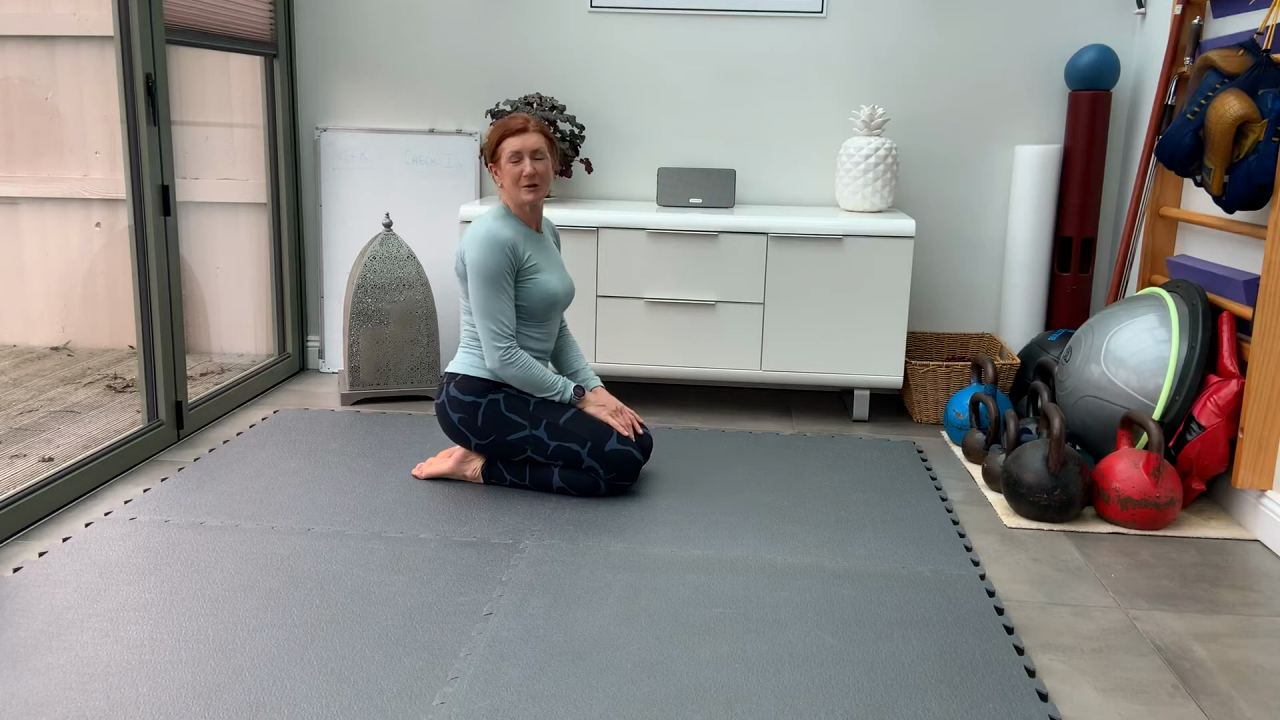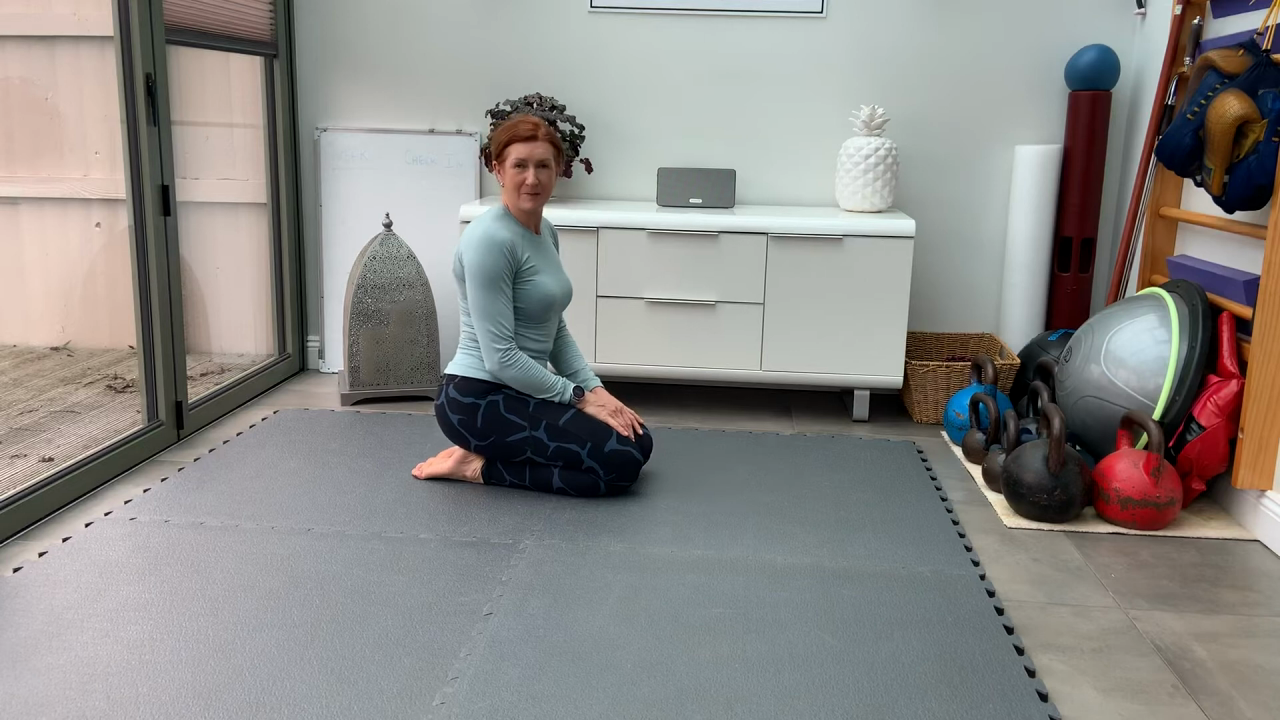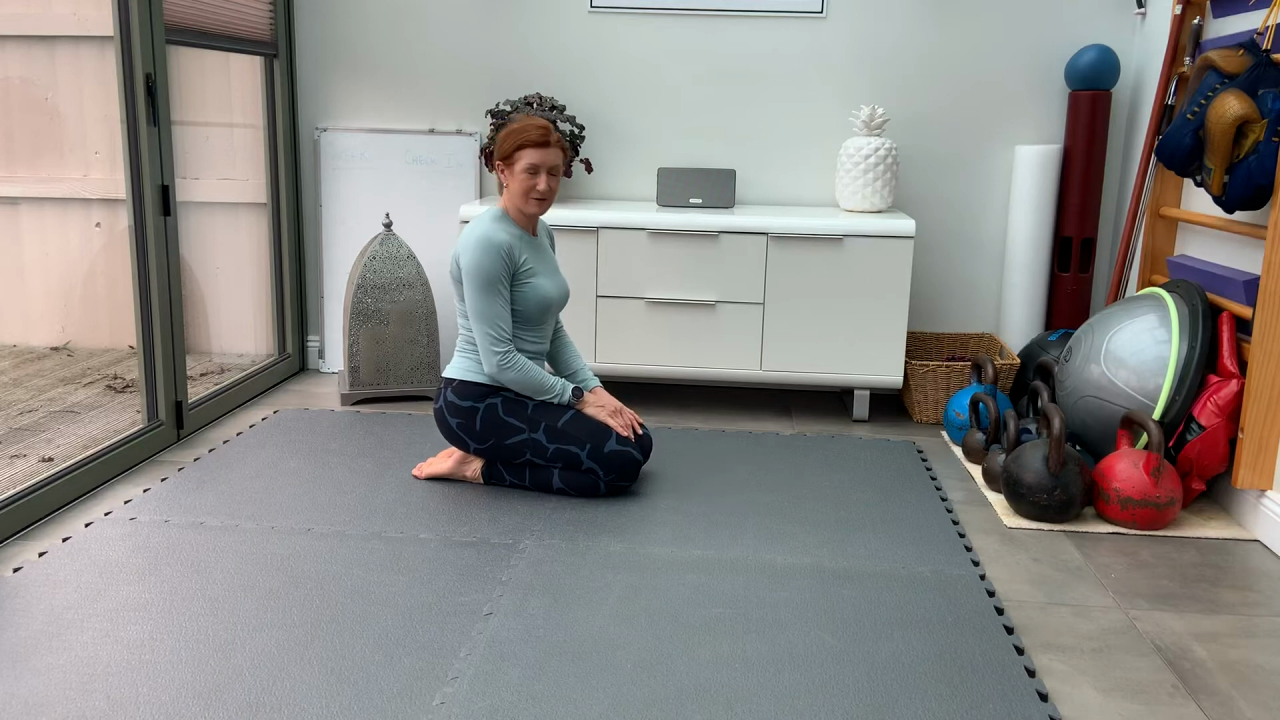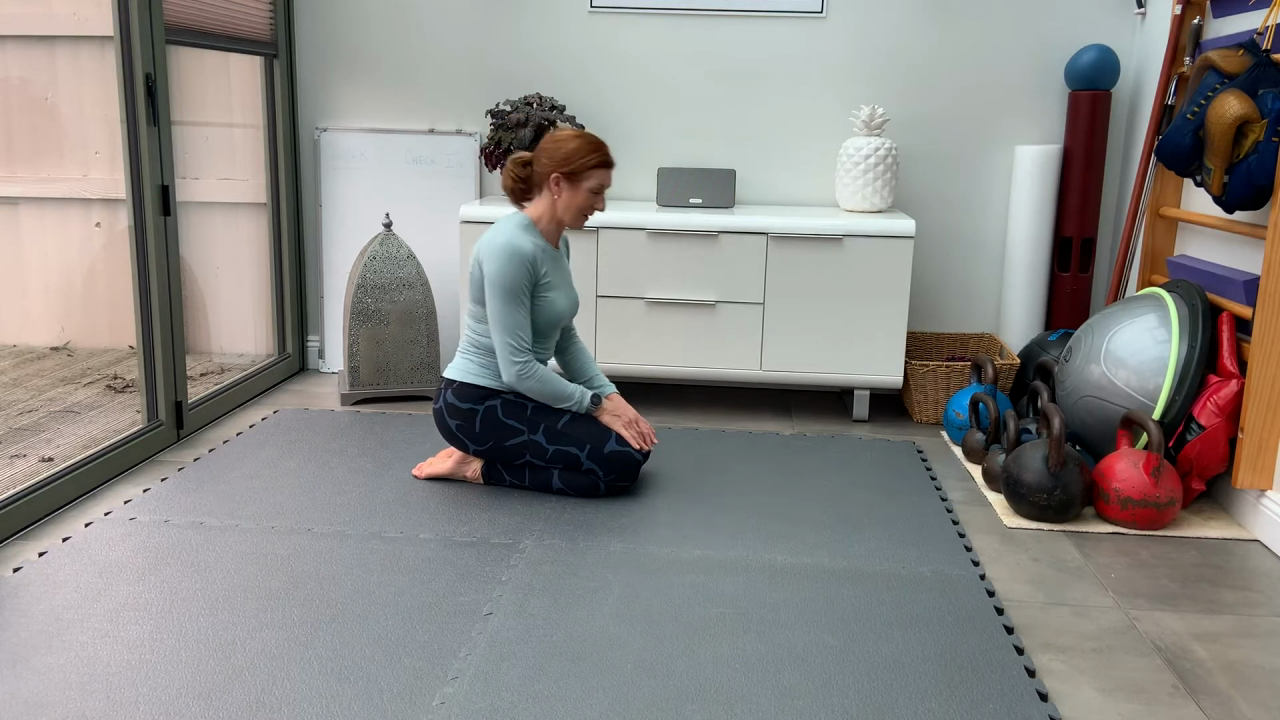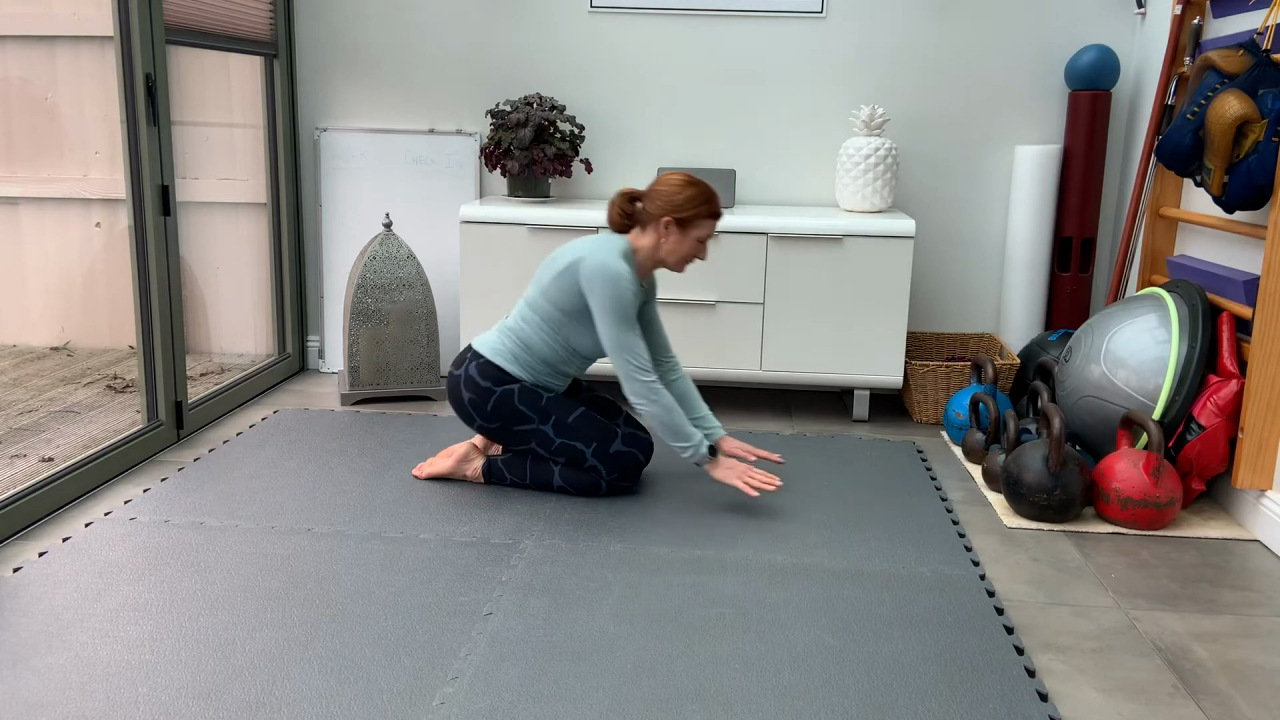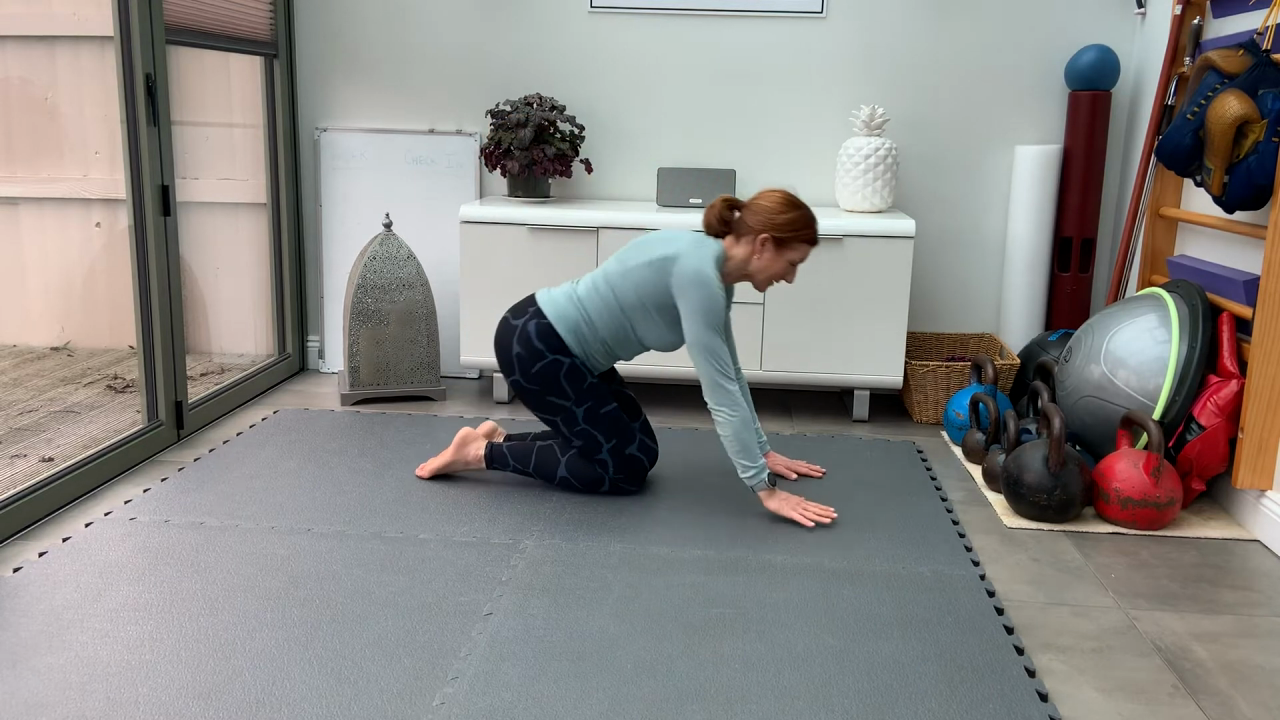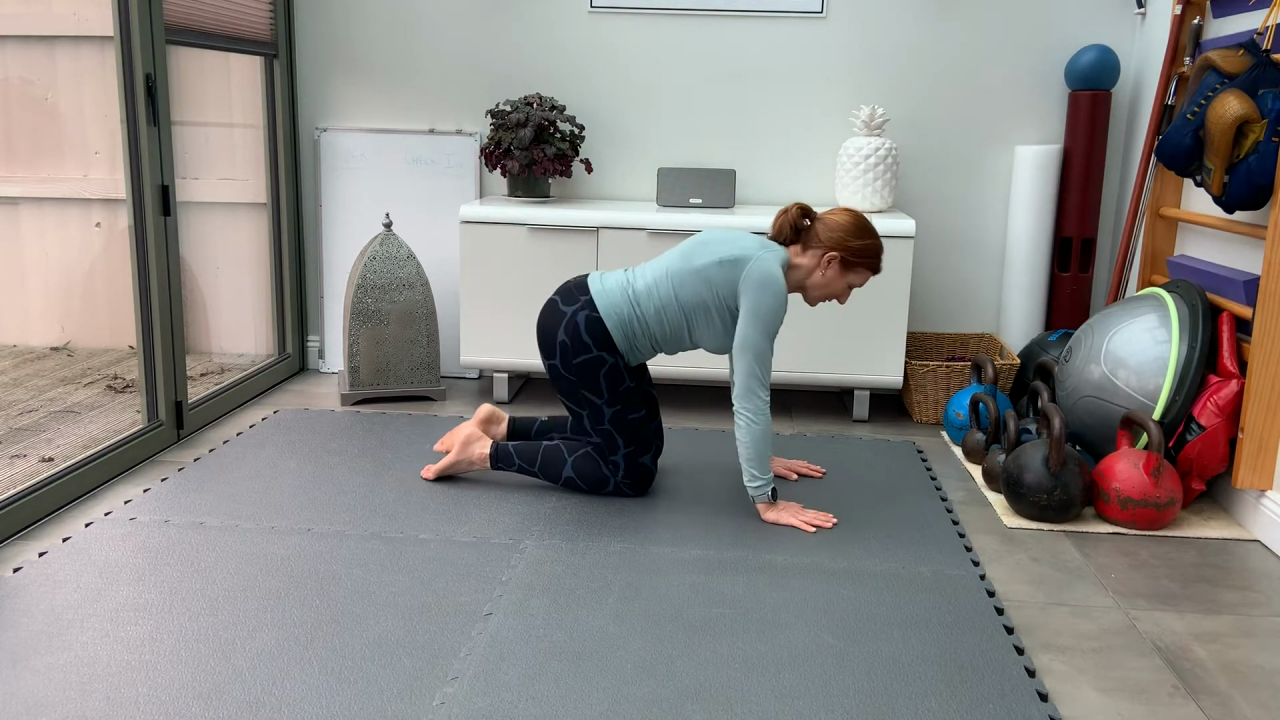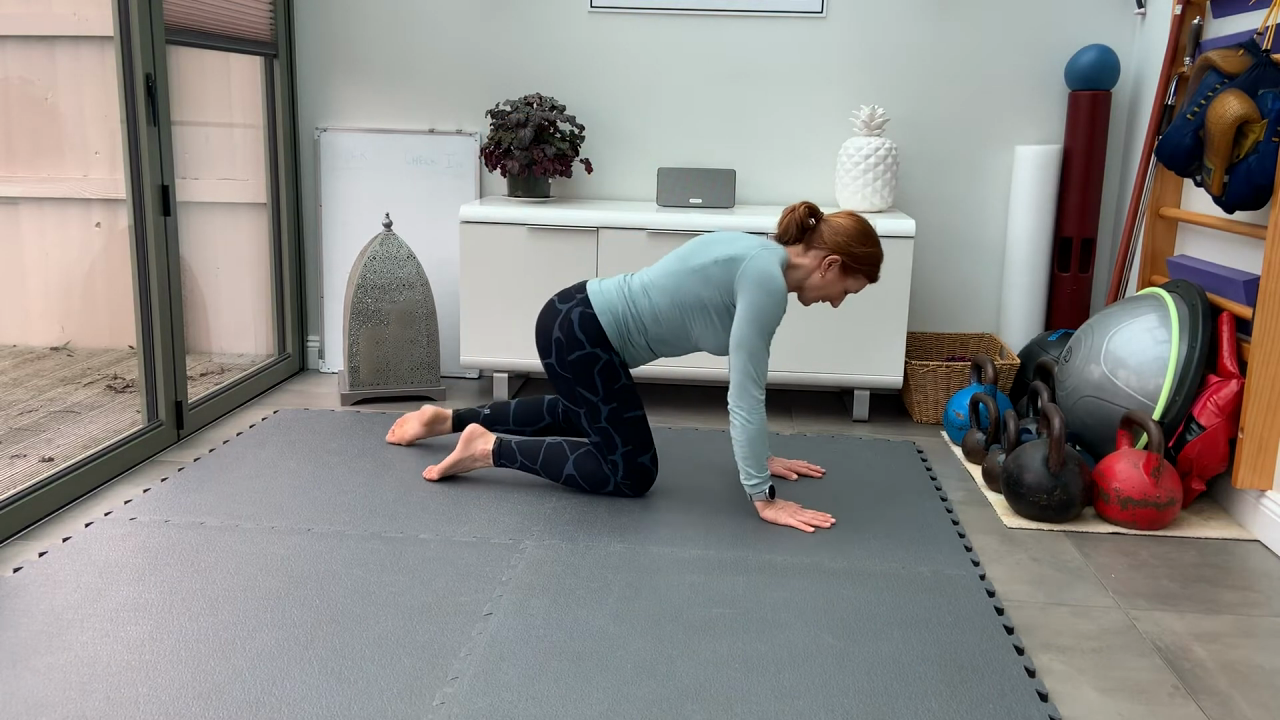
dt=0.4s
person 1, frame 1
left shoulder: (545, 231)
right shoulder: (491, 238)
left elbow: (556, 330)
right elbow: (501, 355)
left wrist: (595, 389)
right wrist: (579, 396)
left hip: (516, 392)
right hip: (480, 399)
left knee: (638, 442)
right knee: (619, 462)
left ankle: (487, 451)
right ankle: (478, 465)
person 1, frame 2
left shoulder: (544, 232)
right shoulder: (489, 239)
left elbow: (555, 331)
right elbow: (501, 357)
left wrist: (595, 389)
right wrist: (579, 396)
left hip: (517, 393)
right hip: (479, 400)
left knee: (637, 442)
right knee: (619, 462)
left ankle: (483, 453)
right ankle: (479, 465)
person 1, frame 3
left shoulder: (539, 233)
right shoulder: (487, 241)
left elbow: (552, 332)
right elbow: (498, 359)
left wrist: (593, 389)
right wrist: (577, 398)
left hip: (517, 394)
right hip: (478, 403)
left knee: (636, 442)
right knee: (620, 462)
left ankle: (485, 453)
right ankle: (479, 467)
person 1, frame 4
left shoulder: (556, 242)
right shoulder: (511, 248)
left elbow: (565, 338)
right elbow: (517, 368)
left wrist: (609, 395)
right wrist: (594, 404)
left hip: (517, 396)
right hip: (478, 404)
left knee: (636, 442)
right knee: (619, 463)
left ankle: (488, 452)
right ankle: (479, 466)
person 1, frame 5
left shoulder: (639, 273)
right shoulder: (607, 269)
left elbow: (664, 366)
right elbow: (640, 384)
left wrist: (716, 437)
right wrist: (706, 457)
left hip: (532, 384)
right hip: (489, 385)
left knee: (635, 446)
right knee: (621, 465)
left ankle: (501, 442)
right ankle: (482, 466)
person 1, frame 6
left shoulder: (715, 270)
right shoulder: (698, 272)
left elbow: (729, 374)
right elbow: (720, 392)
left wrist: (763, 451)
right wrist: (765, 487)
left hip: (562, 344)
right hip: (537, 343)
left knee: (639, 451)
right knee: (625, 469)
left ankle: (502, 438)
right ankle: (484, 452)
person 1, frame 7
left shoulder: (759, 260)
right shoulder: (767, 278)
left elbow: (745, 376)
right elbow: (750, 397)
left wrist: (762, 457)
right wrist: (766, 500)
left hip: (588, 318)
right hip: (580, 333)
left knee: (641, 445)
right knee: (631, 473)
left ankle: (502, 426)
right ankle: (487, 452)
person 1, frame 8
left shoulder: (759, 260)
right shoulder: (767, 279)
left elbow: (743, 376)
right elbow: (746, 395)
left wrist: (759, 456)
right wrist: (762, 498)
left hip: (581, 321)
right hip: (579, 334)
left knee: (578, 415)
right knee: (632, 472)
left ankle: (450, 420)
right ankle: (489, 448)
